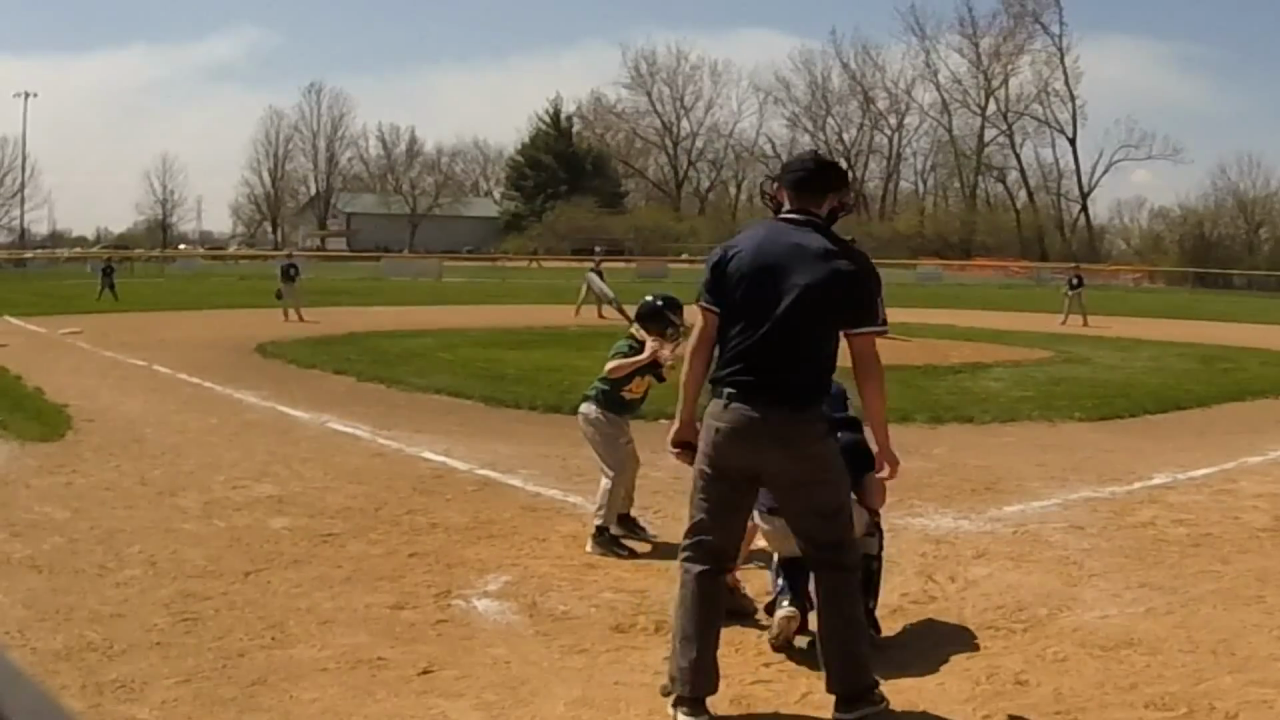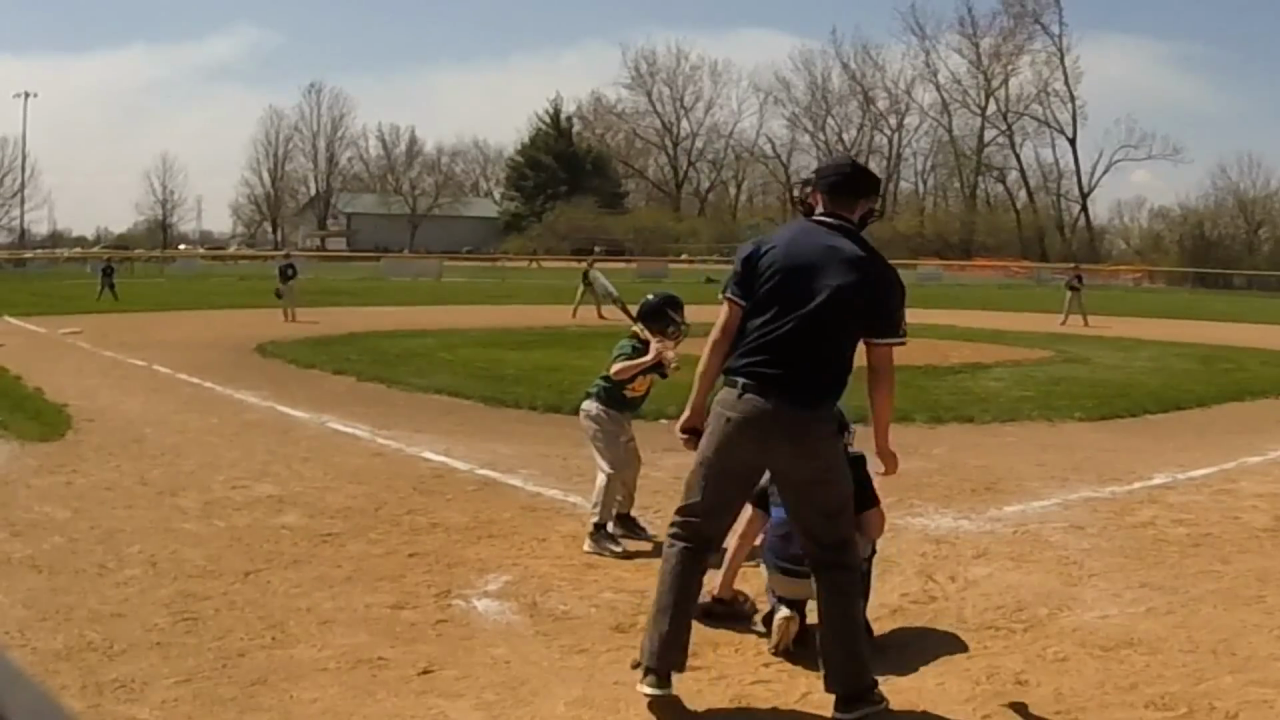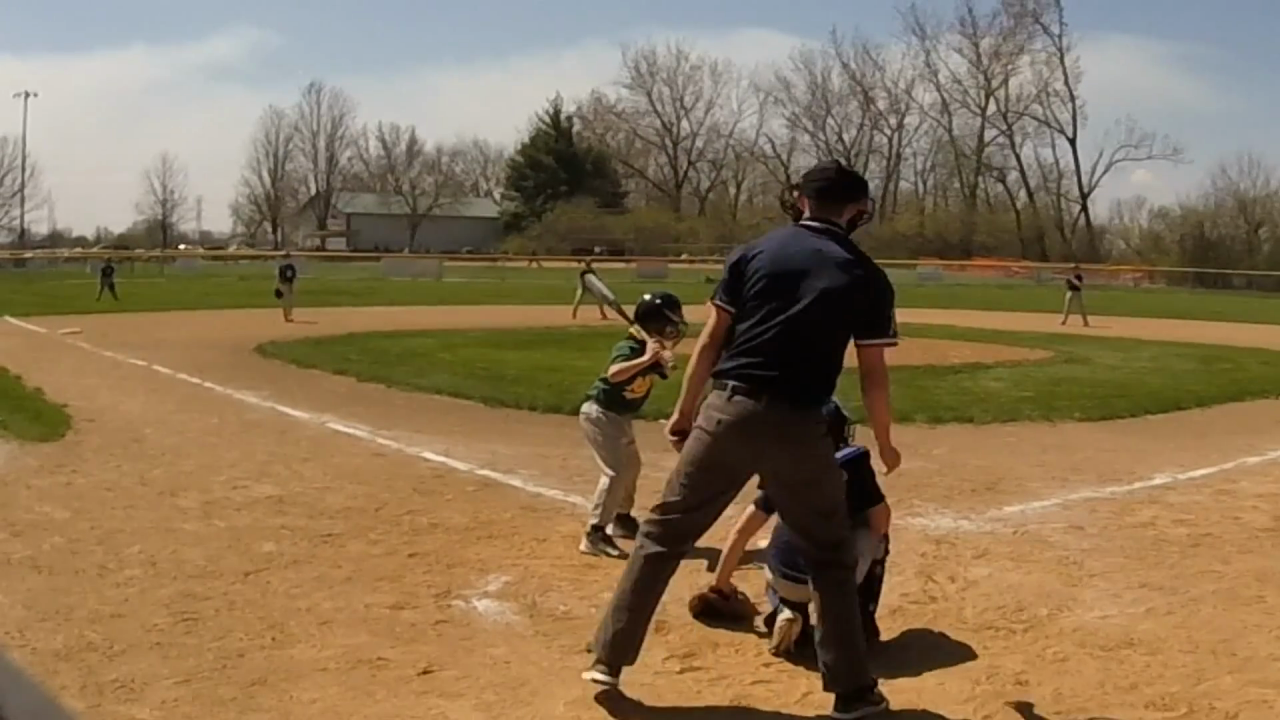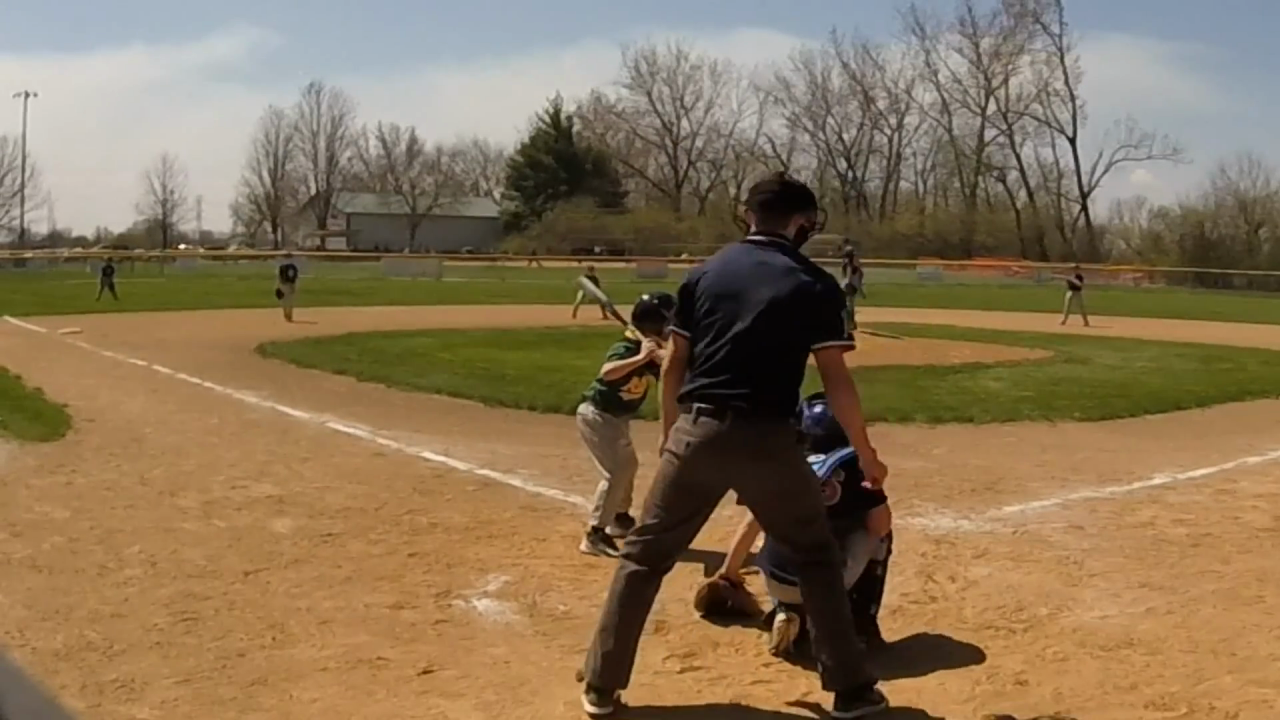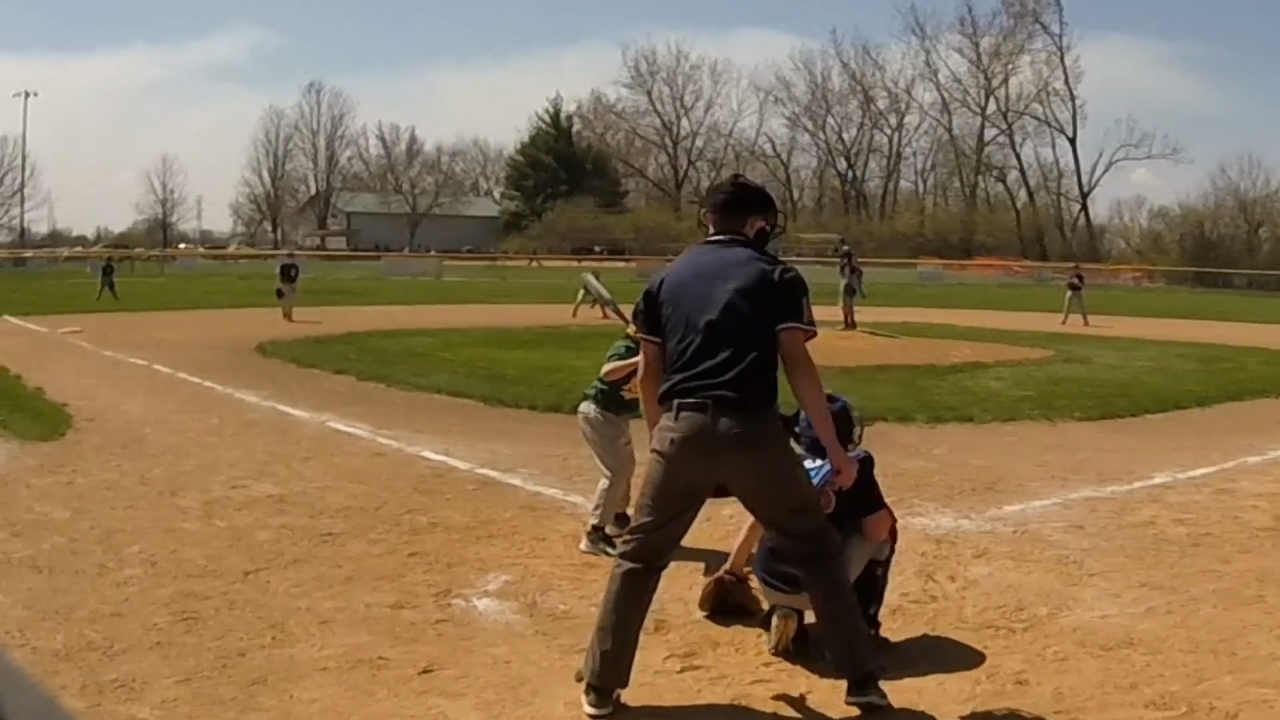
dt=0.2s
person 1, frame 1
left shoulder: (735, 249)
right shoulder: (852, 266)
left elbow: (701, 343)
right elbow: (866, 365)
left wrist: (684, 418)
right wrist: (882, 442)
left hip: (728, 417)
right hip: (800, 427)
left knee: (704, 556)
right knee: (833, 557)
person 1, frame 2
left shoulder: (765, 247)
right shoulder: (877, 273)
left elbow: (723, 335)
right elbow: (882, 372)
left wrist: (695, 406)
right wrist: (882, 441)
left hip: (738, 408)
right hip: (808, 424)
left knee: (689, 534)
right knee: (835, 557)
left ankle: (658, 666)
person 1, frame 3
left shoulder: (753, 253)
right shoulder: (866, 278)
left elbow: (710, 341)
right elbow: (873, 376)
left wrist: (684, 409)
right wrist: (883, 444)
left hip: (726, 412)
right hip: (797, 426)
left knee: (664, 535)
right knee: (831, 556)
left ankle: (608, 659)
person 1, frame 4
left shoulder: (704, 273)
right shoulder: (815, 283)
left elbow: (674, 366)
right elbow: (835, 378)
left wrist: (671, 430)
right wrist: (865, 451)
left hip: (696, 431)
right hip: (767, 439)
left knee: (643, 556)
right knee: (817, 558)
person 1, frame 5
left shoulder: (665, 278)
right shoulder: (777, 276)
left elbow: (647, 374)
right elbow: (797, 365)
left wrist: (660, 435)
right wrist: (833, 447)
left hip: (681, 429)
right hip: (752, 430)
left knee: (639, 556)
right knee: (816, 549)
person 2, frame 1
right shoulder: (851, 438)
left elbow: (756, 512)
right elbow: (875, 500)
left hip: (772, 522)
left knee: (793, 551)
right knee: (867, 523)
left ankle: (787, 603)
right ankle: (860, 615)
person 2, frame 2
right shoulder: (850, 467)
left elbow: (744, 535)
right elbow: (874, 529)
left wrist: (722, 591)
left hip: (782, 578)
right knee: (862, 531)
left ankle: (784, 611)
person 2, frame 3
right shoulder: (855, 464)
left elbow: (741, 531)
right elbow: (880, 524)
left wrist: (721, 583)
left hip: (784, 581)
right knee: (872, 530)
left ankle: (787, 612)
right ankle: (861, 621)
person 2, frame 4
right shoulder: (854, 464)
left elbow: (750, 526)
right elbow: (880, 525)
left wrist: (728, 573)
left hip: (776, 582)
right knee: (875, 533)
left ankle: (787, 613)
right ankle: (862, 622)
person 2, frame 5
right shoulder: (855, 468)
left elbow: (755, 525)
right elbow: (879, 532)
left wrist: (733, 568)
left hip: (769, 586)
right knee: (884, 524)
left ankle: (785, 613)
right ankle: (863, 623)
person 3, frame 1
left shoulder: (653, 352)
right shoulder: (627, 347)
right elbow: (611, 370)
left wrist: (663, 361)
right wrist: (645, 357)
left hip: (617, 416)
right hip: (597, 414)
left knee: (630, 465)
right knee: (614, 471)
left ankle: (622, 518)
right ankle: (600, 535)
person 3, frame 2
left shoulder: (654, 348)
right shoulder: (630, 347)
right elbow: (616, 371)
left wrist: (666, 359)
right wrist: (649, 358)
left hip: (618, 414)
right hip: (599, 411)
left knee: (631, 463)
right knee: (612, 468)
left ankle: (621, 517)
right ankle: (598, 532)
person 3, frame 3
left shoulder: (653, 349)
right shoulder: (629, 348)
left elbow: (664, 373)
right elbow: (613, 373)
left wrist: (663, 361)
right wrist: (647, 358)
left hip: (620, 416)
right hip: (600, 414)
left knee: (631, 465)
right knee: (616, 471)
left ankle: (621, 518)
right ankle: (595, 534)
person 3, frame 4
left shoulder: (653, 350)
right shoulder: (626, 349)
left elbow: (660, 375)
right elbow: (606, 372)
left wrist: (662, 361)
right wrist: (642, 357)
left hip: (618, 416)
right hip: (597, 415)
left knee: (629, 466)
right knee: (615, 473)
left ankle: (621, 517)
right ankle: (595, 535)
person 3, frame 5
right shoulder: (626, 349)
right elbow: (607, 372)
right wrist: (640, 359)
left hip: (618, 416)
right hip: (598, 414)
left knee: (626, 466)
right knee: (615, 472)
left ankle: (618, 517)
right ankle: (594, 535)
